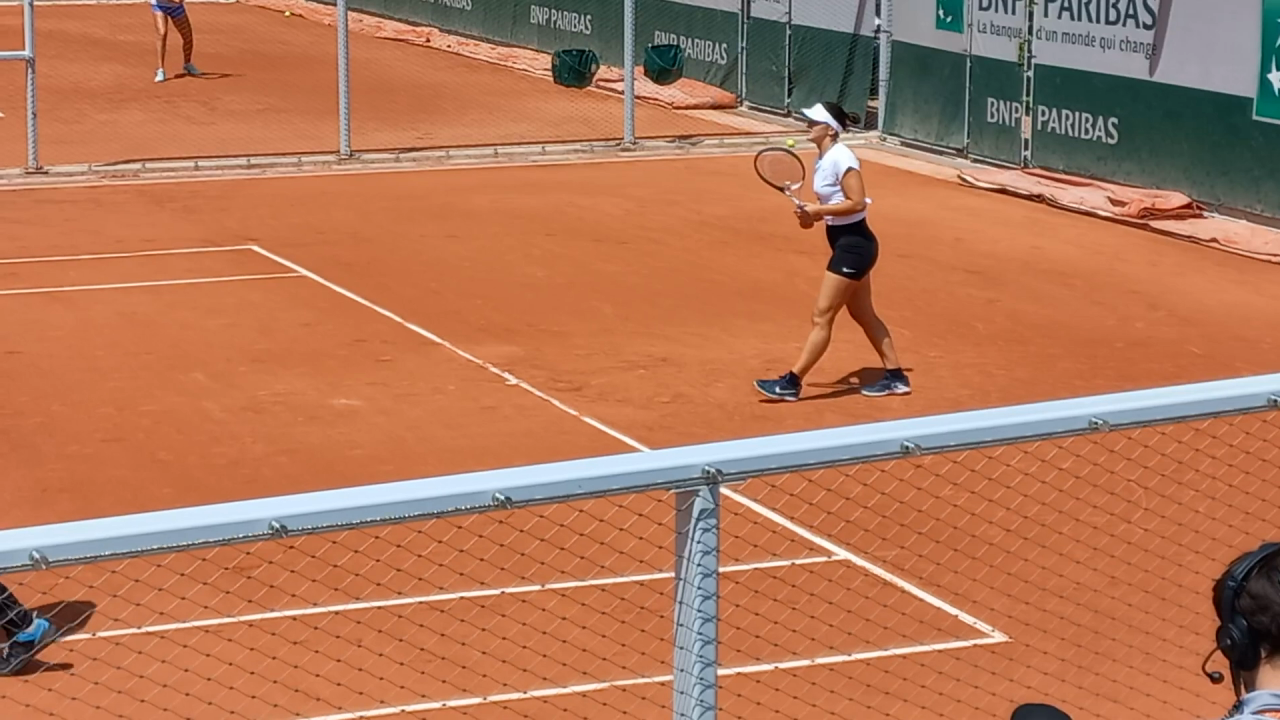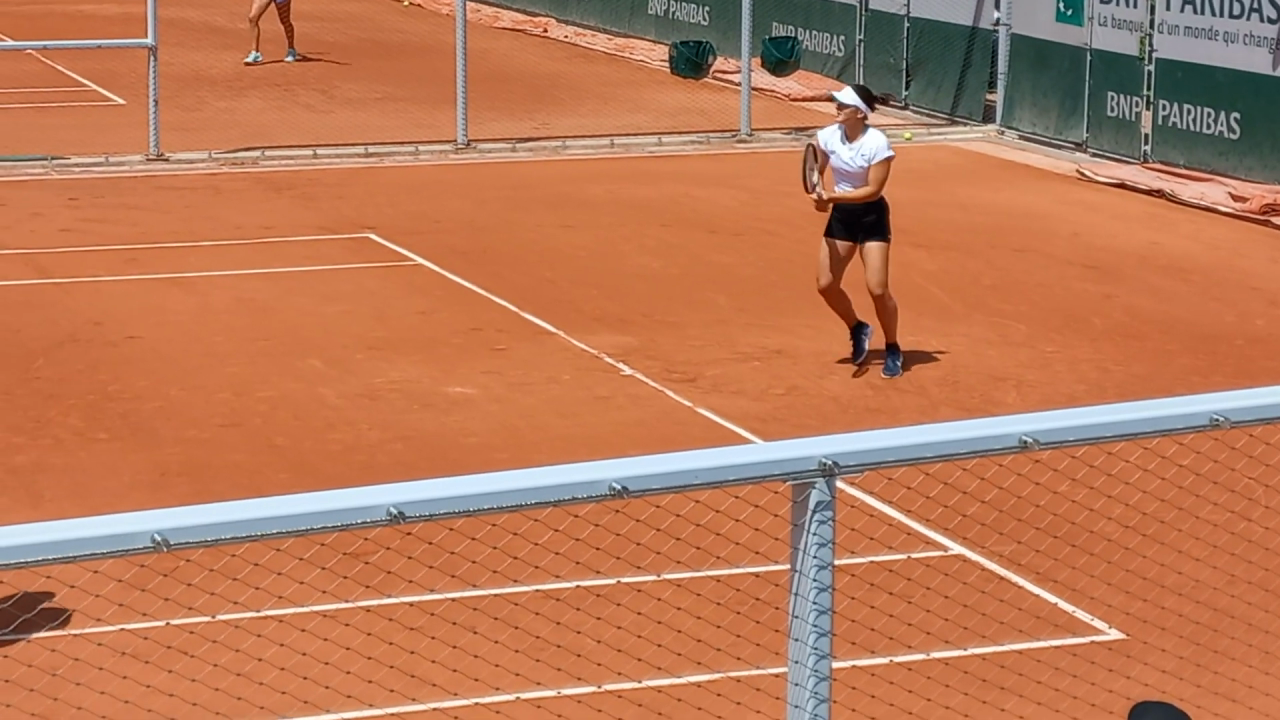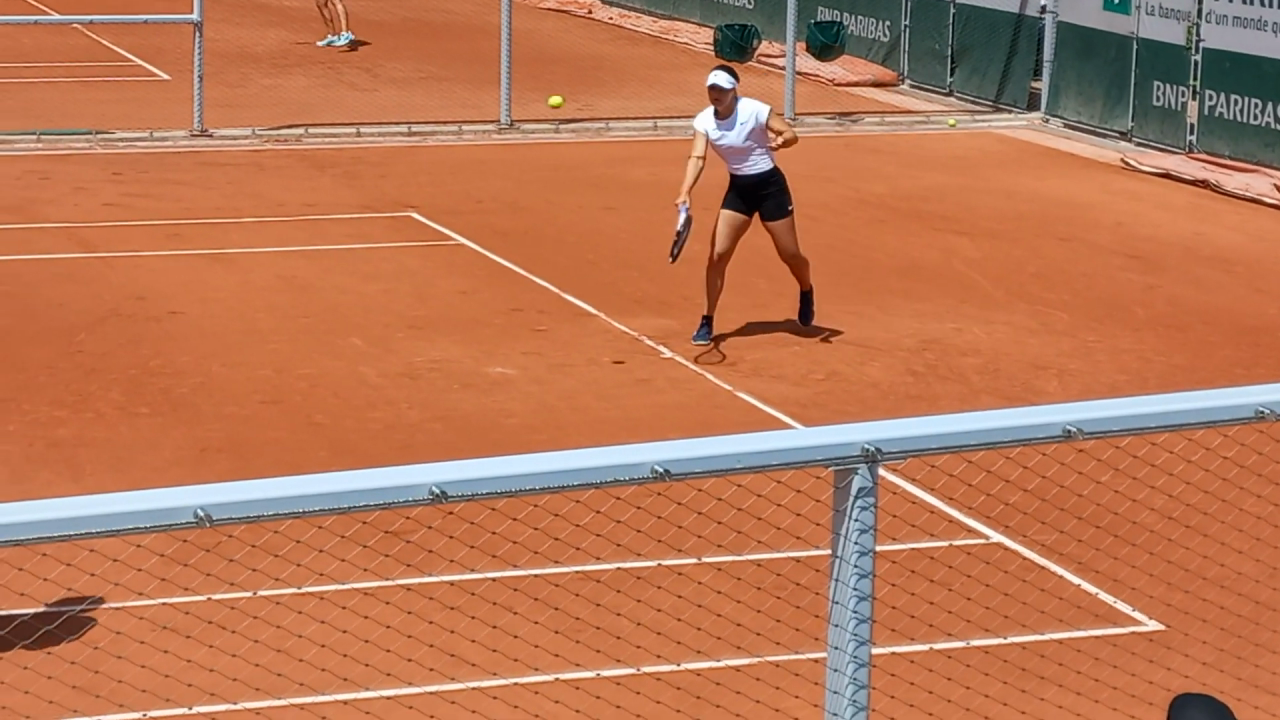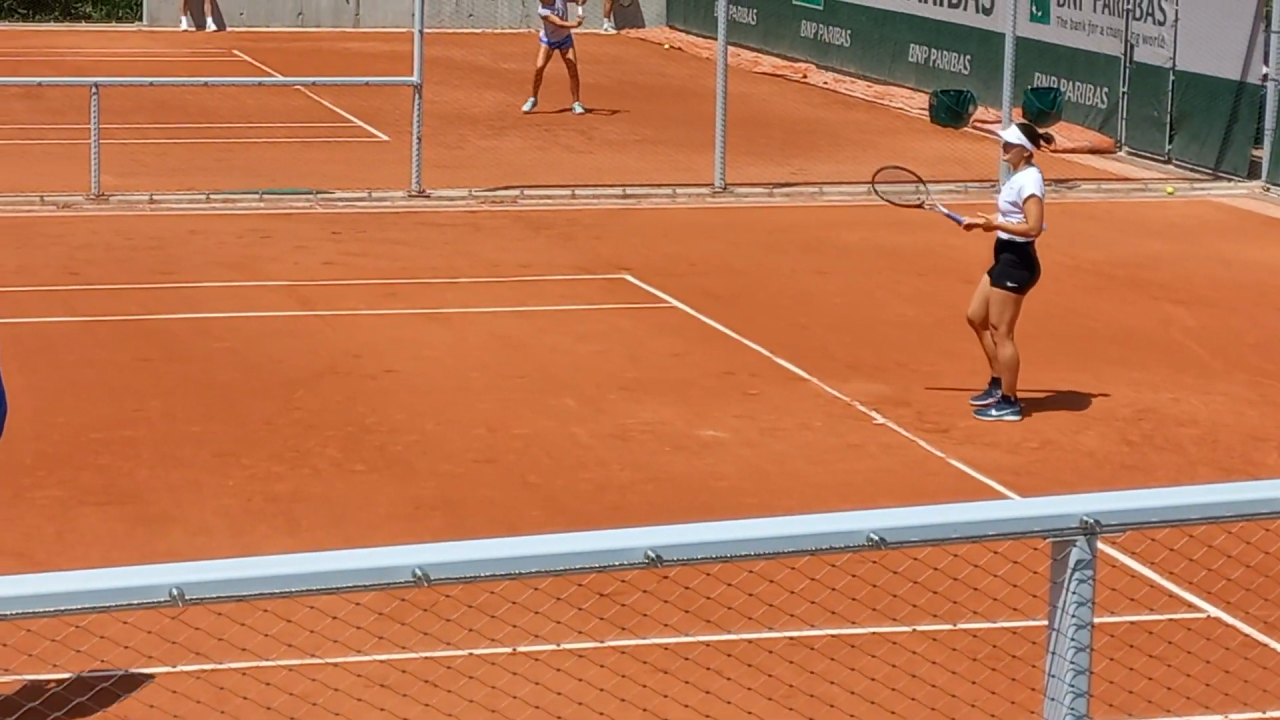
dt=1s
person 1, frame 1
left shoulder: (841, 158)
right shoulder: (824, 158)
left elbow: (856, 203)
left wrist: (819, 210)
right wrist: (812, 213)
left hip: (853, 245)
right hip: (849, 244)
left knee: (821, 316)
right knee: (862, 312)
left ankle: (792, 382)
right ankle: (896, 376)
person 1, frame 2
left shoulder: (878, 144)
right shoulder: (827, 136)
left elbow: (873, 190)
right elbow: (818, 170)
left wrist: (834, 197)
right wrist: (822, 195)
left hip: (871, 216)
right hip: (841, 215)
left knee: (877, 289)
right knee: (826, 284)
left ankle: (892, 349)
right ankle: (858, 329)
person 1, frame 3
left shoulder: (755, 109)
right shoulder: (704, 121)
left elbow: (791, 136)
right elbow: (697, 159)
left wrist: (782, 140)
right wrist: (685, 192)
left hip: (770, 186)
right hip: (738, 189)
left knee: (790, 255)
right knee: (718, 254)
left ankle: (806, 292)
right ankle: (707, 321)
person 1, frame 4
left shoulder: (1028, 181)
right shoulder: (1018, 175)
left elbow: (1032, 228)
left wrist: (995, 224)
right wrist: (984, 221)
left hip: (1017, 262)
right hip: (1006, 259)
left knee: (1001, 333)
right knee: (976, 318)
left ankle: (1008, 402)
right ankle: (998, 385)
